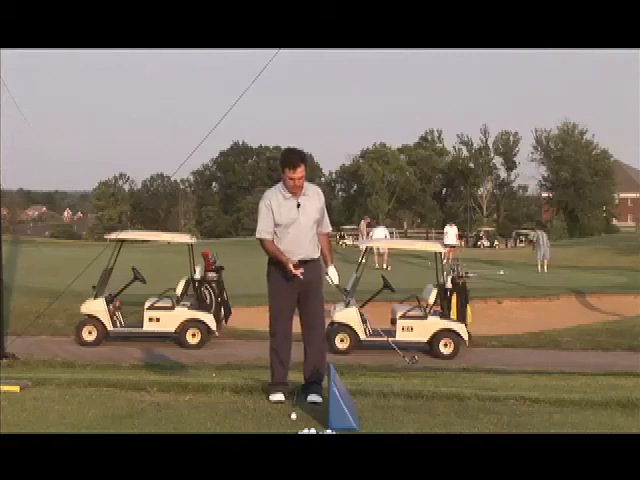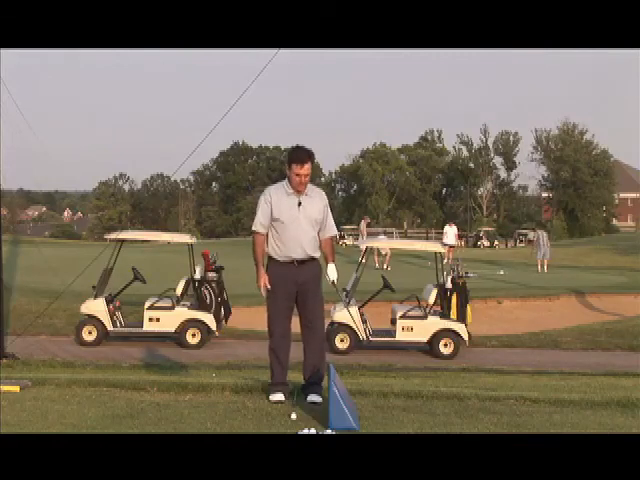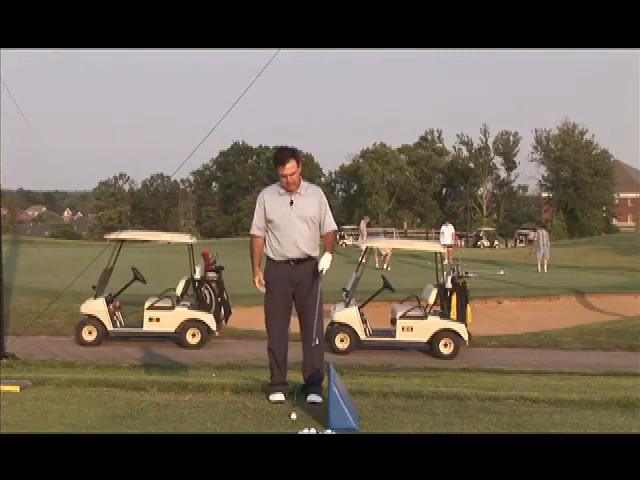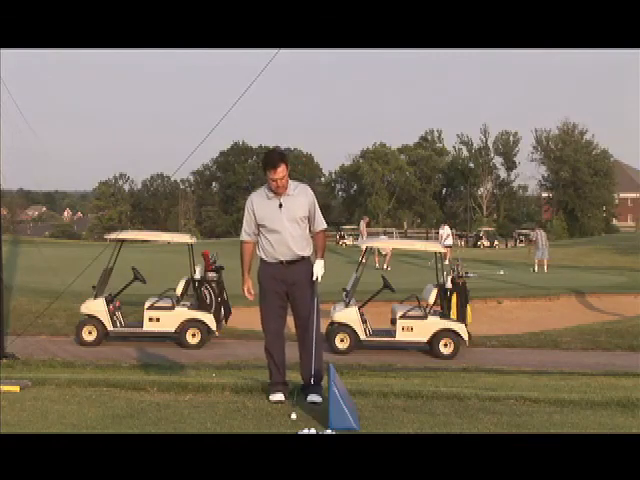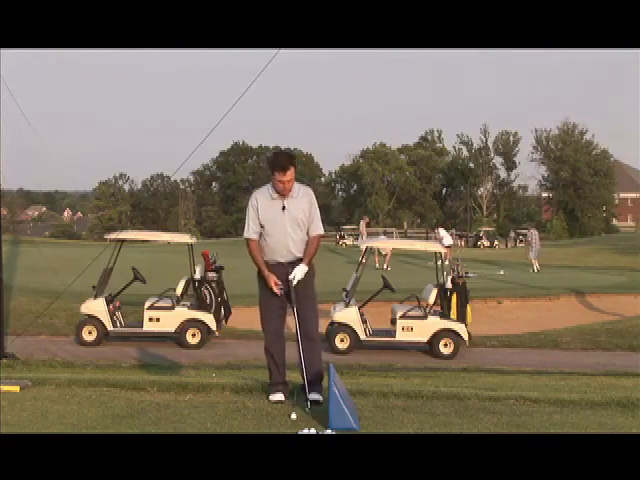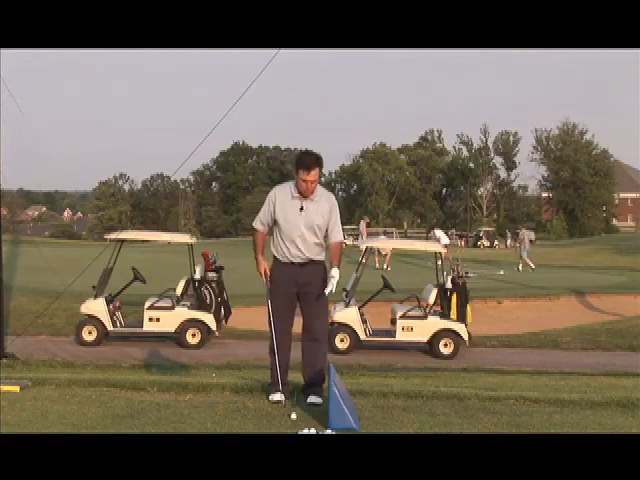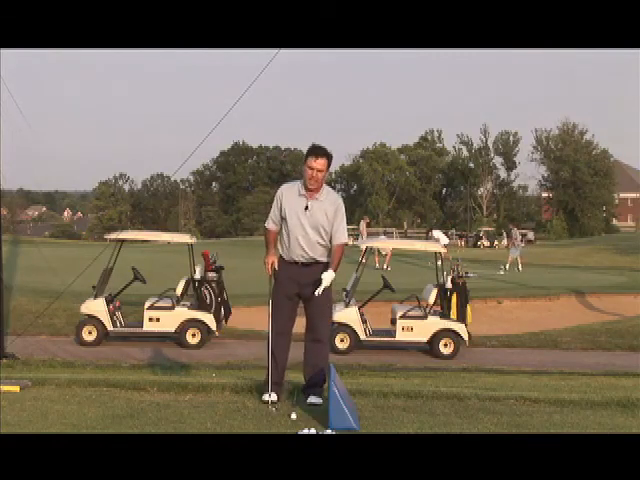
dt=0.5s
person 1, frame 1
left shoulder: (316, 194)
right shoulder: (270, 198)
right elbow: (265, 238)
left wrist: (329, 264)
right wrist: (285, 260)
left hip: (311, 268)
right hip: (281, 270)
left knee: (315, 327)
right knee: (280, 329)
left ankle: (313, 385)
right ankle: (278, 384)
person 1, frame 2
left shoulder: (320, 197)
right shoulder: (271, 194)
left elbow: (326, 234)
right elbow: (259, 233)
left wrist: (331, 263)
right wrist: (260, 269)
left hip: (310, 268)
right hip: (279, 268)
left knee: (314, 328)
right knee: (278, 329)
left ankle: (313, 385)
right ankle: (278, 384)
person 1, frame 3
left shoulder: (316, 194)
right shoulder: (266, 196)
left elbow: (329, 230)
right elbow: (258, 235)
left wrist: (328, 253)
right wrist: (256, 269)
left hip: (308, 268)
right hip: (277, 269)
left knee: (313, 328)
right knee: (276, 329)
left ankle: (313, 385)
right ankle: (278, 385)
person 1, frame 4
left shoulder: (305, 193)
right shoulder: (254, 200)
left elbow: (318, 229)
right elbow: (248, 240)
left wrist: (320, 259)
right wrist: (245, 276)
left hip: (302, 268)
right hip: (270, 270)
left knee: (309, 327)
right knee: (272, 330)
left ankle: (312, 384)
right ankle: (278, 385)
person 1, frame 5
left shoulder: (307, 195)
right shoulder: (258, 198)
left elbow: (315, 234)
right elbow: (252, 238)
left wrist: (304, 264)
right wrist: (266, 273)
left hip: (300, 270)
right hip: (271, 271)
left knee: (308, 328)
right knee: (272, 331)
left ankle: (313, 385)
right ankle: (278, 385)
person 1, frame 6
left shoulder: (328, 200)
right shoulder: (277, 194)
left elbow: (335, 239)
right elbow: (261, 227)
left wrist: (335, 268)
right wrist: (259, 257)
left hip: (314, 271)
right hip: (282, 269)
left knee: (316, 331)
right knee: (280, 330)
left ankle: (313, 387)
right ankle: (279, 385)
person 1, frame 7
left shoulder: (334, 201)
right shoulder: (285, 192)
left elbow: (339, 241)
right elbow: (272, 226)
left wrist: (331, 271)
right wrist: (271, 251)
left hip: (317, 272)
right hip: (287, 269)
left knee: (318, 332)
right knee: (279, 328)
left ankle: (314, 388)
right ankle: (273, 385)
